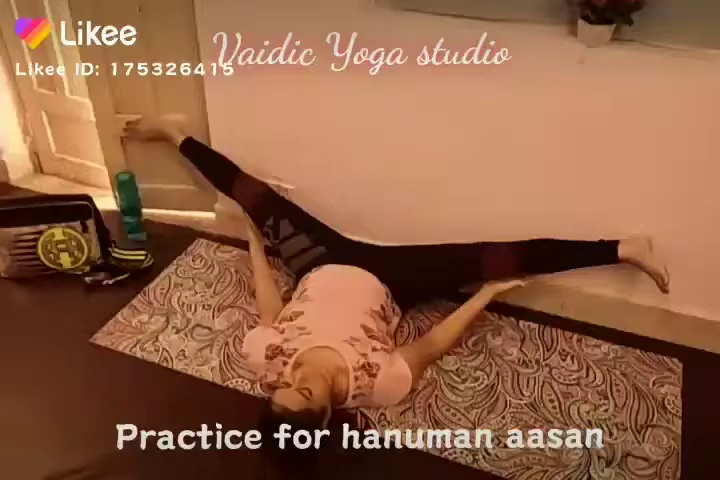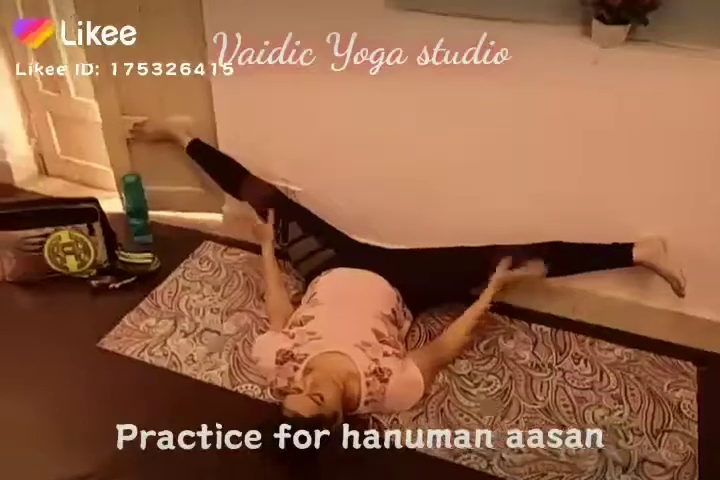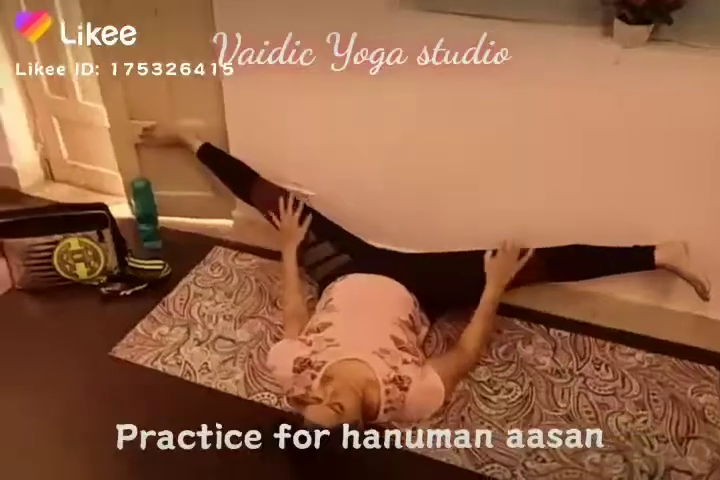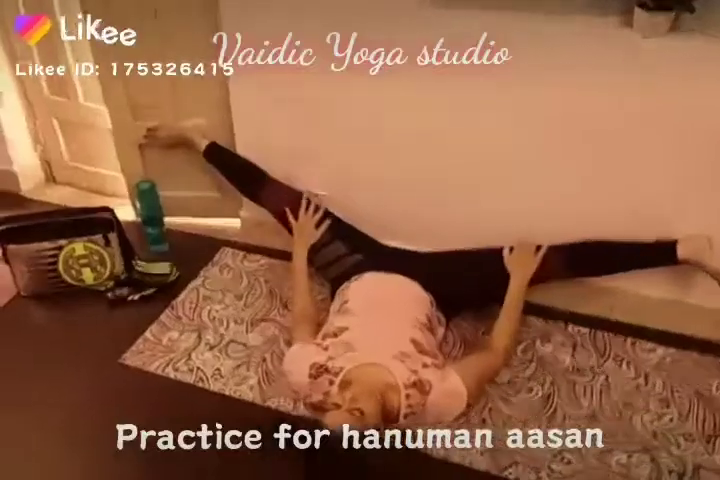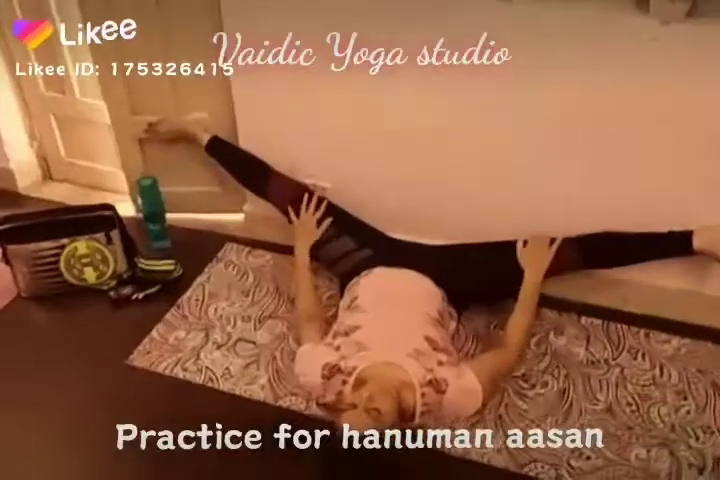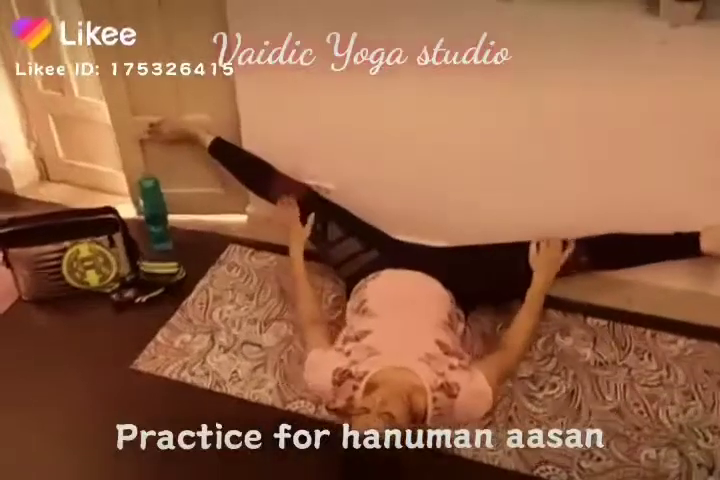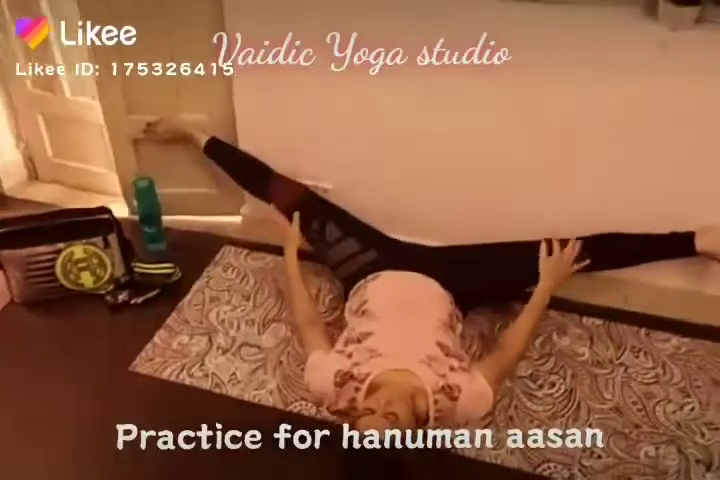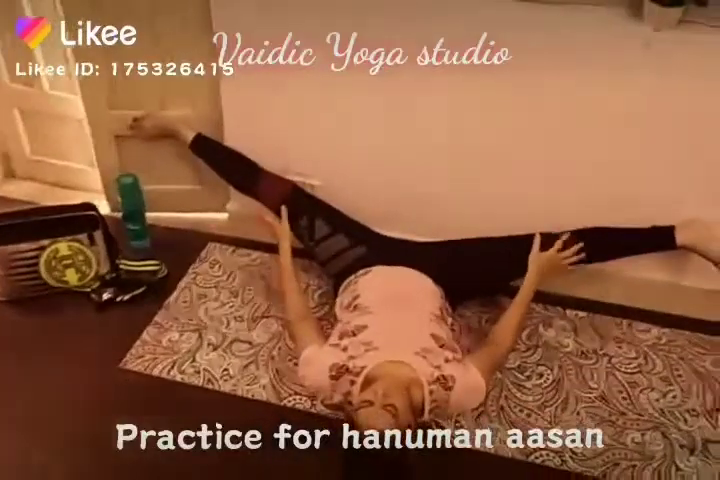
dt=0.2s
person 1, frame 1
left shoulder: (265, 356)
right shoulder: (378, 385)
left elbow: (270, 307)
right elbow: (430, 345)
left wrist: (254, 248)
right wrist: (485, 296)
left hip: (325, 266)
right hip: (383, 281)
left knee: (254, 196)
right knee: (496, 259)
person 1, frame 2
left shoulder: (274, 359)
right shoulder: (390, 391)
left elbow: (279, 309)
right elbow: (443, 349)
left wrist: (267, 248)
right wrist: (494, 291)
left hip: (336, 270)
right hip: (393, 285)
left knee: (262, 195)
right knee: (500, 260)
person 1, frame 3
left shoulder: (290, 369)
right shoulder: (411, 400)
left elbow: (294, 316)
right elbow: (466, 352)
left wrist: (289, 250)
right wrist: (496, 285)
left hip: (349, 276)
right hip: (409, 290)
left knee: (275, 200)
right knee: (525, 264)
person 1, frame 4
left shoulder: (306, 375)
right shoulder: (433, 402)
left elbow: (303, 320)
right elbow: (495, 354)
left wrist: (299, 251)
right wrist: (519, 282)
left hip: (363, 276)
right hip: (425, 288)
left knee: (286, 201)
right knee: (545, 260)
person 1, frame 5
left shoulder: (320, 376)
right shoulder: (447, 400)
left elbow: (308, 318)
right elbow: (509, 350)
left wrist: (301, 249)
right wrist: (534, 278)
left hip: (372, 270)
right hip: (436, 281)
left knee: (290, 194)
person 1, frame 6
left shoulder: (329, 381)
right shoulder: (458, 402)
left elbow: (311, 322)
right elbow: (510, 351)
left wrist: (297, 250)
right wrist: (543, 282)
left hip: (379, 273)
right hip: (443, 284)
left knee: (294, 199)
person 1, frame 7
left shoulder: (331, 383)
right shoulder: (458, 403)
left elbow: (308, 324)
right elbow: (507, 352)
left wrist: (291, 254)
right wrist: (548, 286)
left hip: (377, 275)
right hip: (442, 284)
left knee: (291, 199)
person 1, frame 8
left shoulder: (326, 376)
right shoulder: (453, 392)
left elbow: (299, 319)
right elbow: (498, 345)
left wrist: (284, 248)
right wrist: (535, 278)
left hip: (365, 270)
right hip: (430, 279)
left knee: (280, 196)
right knee: (551, 246)
